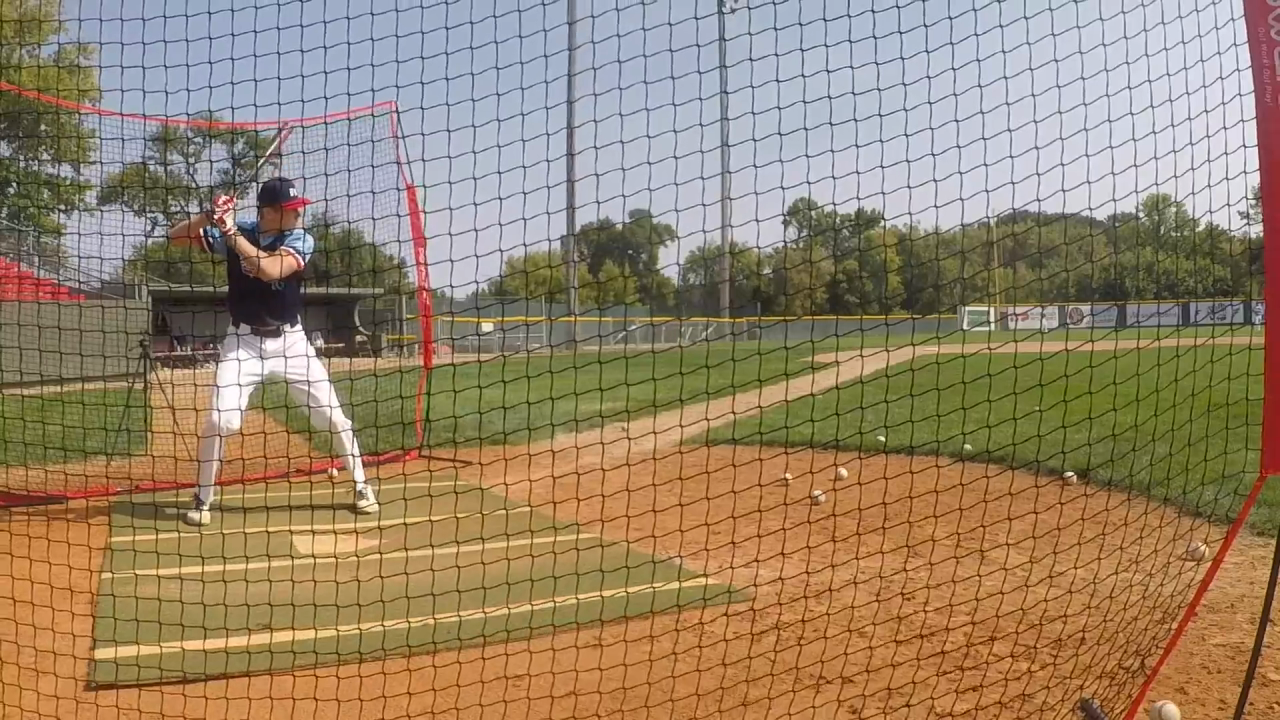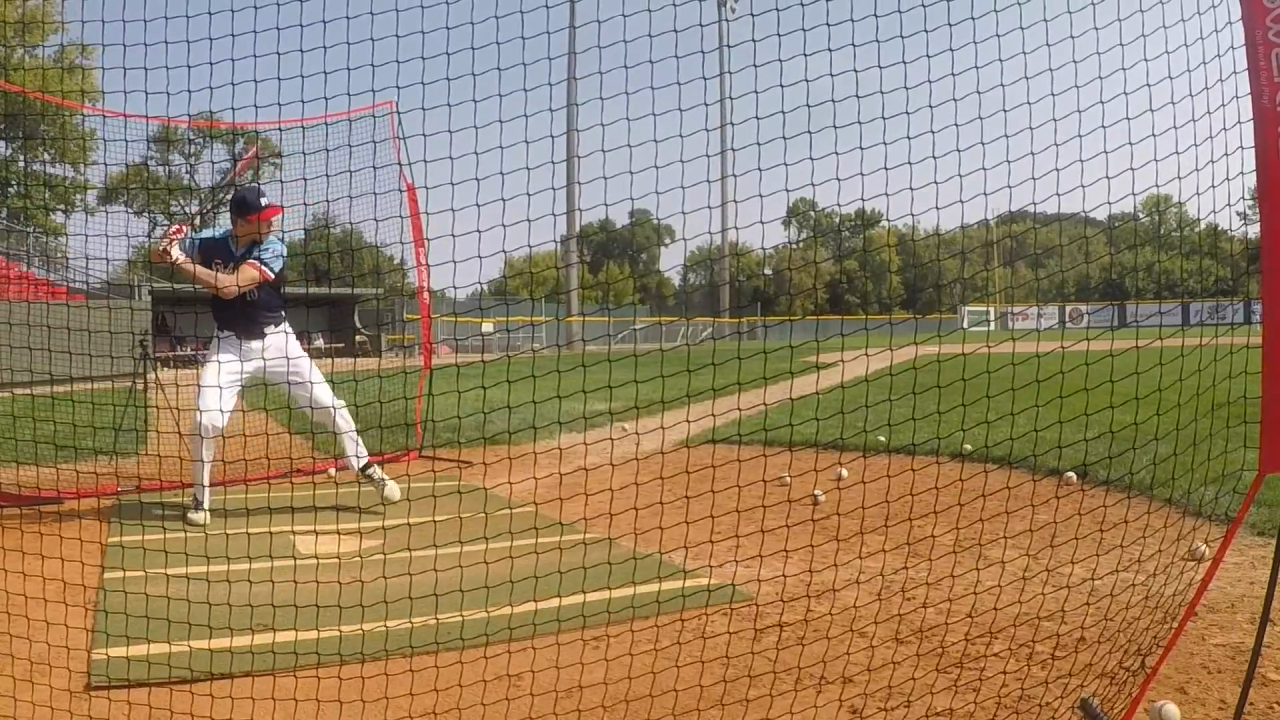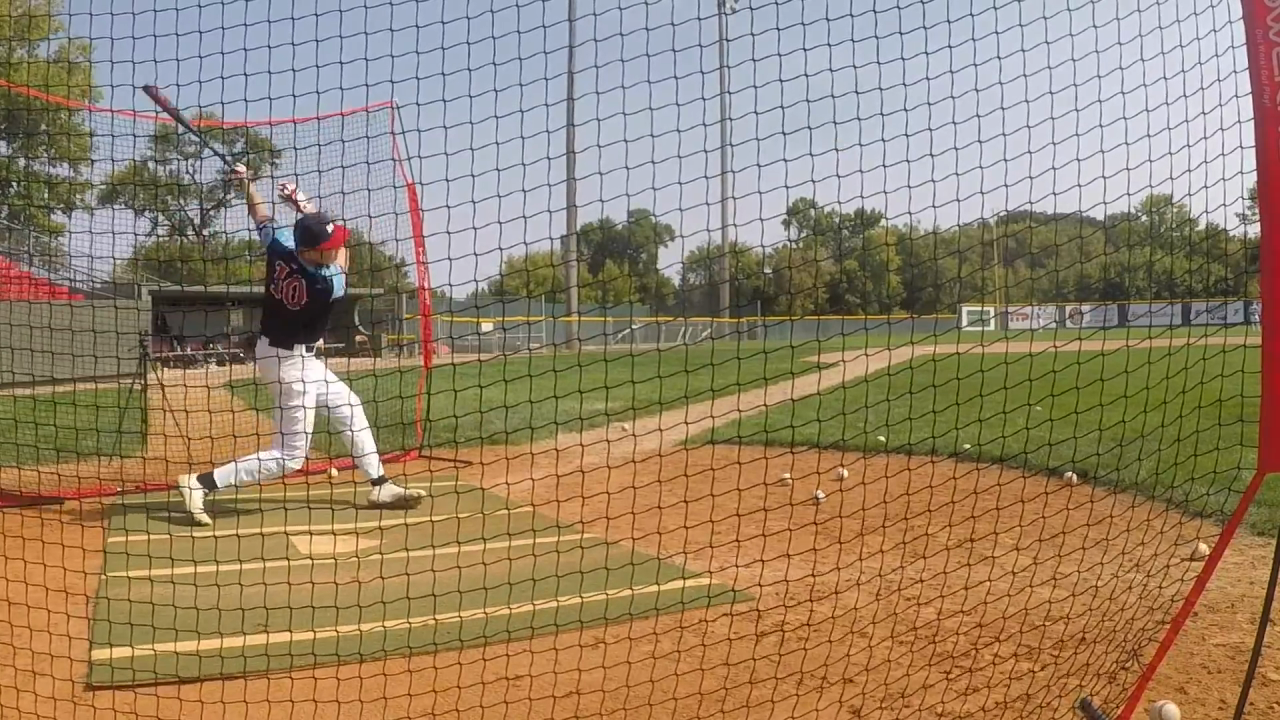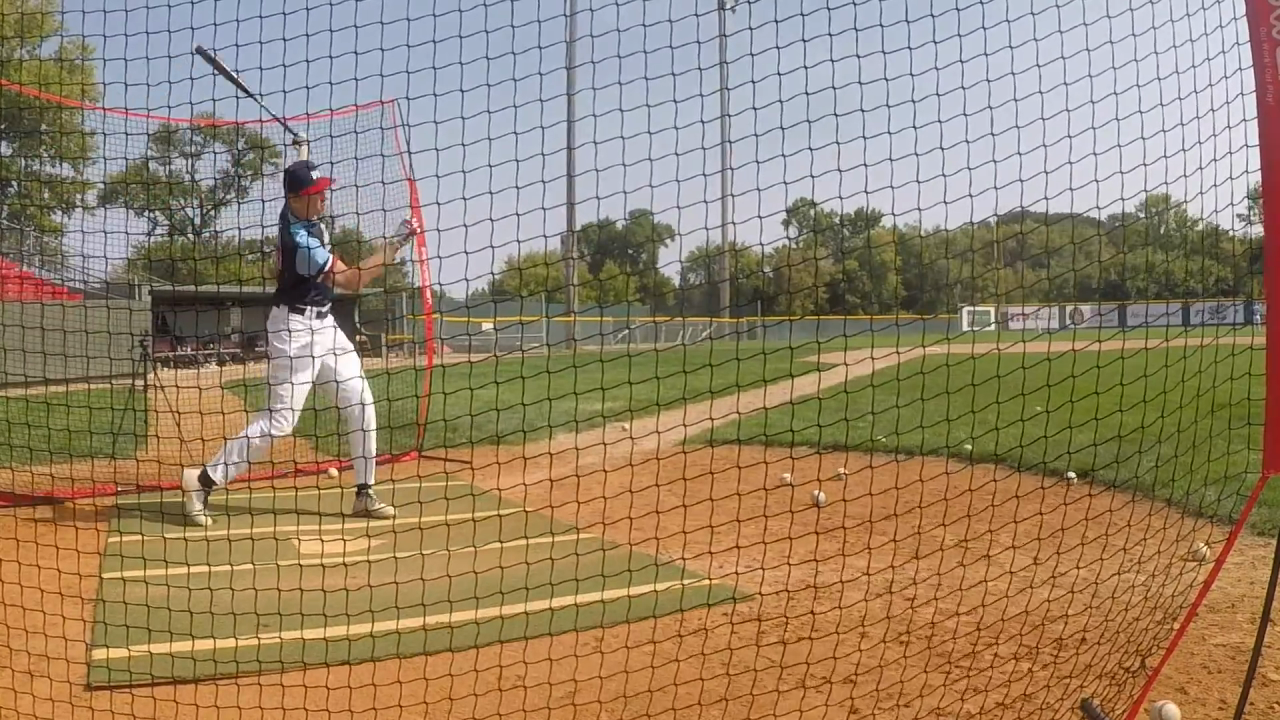
dt=0.7s
person 1, frame 1
left shoulder: (301, 240)
right shoulder: (236, 232)
left elbow: (271, 270)
right elbow: (175, 238)
left wrist: (231, 233)
right wrist: (209, 216)
left hip: (290, 339)
right hip: (244, 341)
left knee: (332, 414)
right knee: (220, 420)
left ankle: (361, 486)
right ankle: (203, 498)
person 1, frame 2
left shoulder: (273, 249)
right shoulder: (209, 243)
left elbow: (229, 287)
right elbow: (158, 256)
left wrist: (181, 261)
right wrist: (170, 244)
left hip: (276, 338)
right hip: (230, 344)
left knee: (327, 404)
right knee: (208, 421)
left ankle: (367, 468)
right ankle: (199, 500)
person 1, frame 3
left shoulder: (279, 243)
right shoulder: (329, 282)
left elbow: (260, 214)
right elbow: (340, 256)
left wrist: (245, 181)
right wrist: (303, 205)
left hip: (286, 352)
right hip: (291, 362)
left knee: (348, 406)
right knee: (290, 455)
left ankle: (380, 485)
right ankle: (201, 484)
person 1, frame 4
left shoulder: (296, 210)
right shoulder: (300, 240)
left elbow: (310, 183)
right elbow: (352, 281)
left wrist: (302, 157)
right wrist: (396, 241)
left hip: (324, 323)
right hip: (295, 327)
left knee: (360, 404)
right knee: (279, 419)
left ankle: (365, 494)
right ankle: (204, 481)
